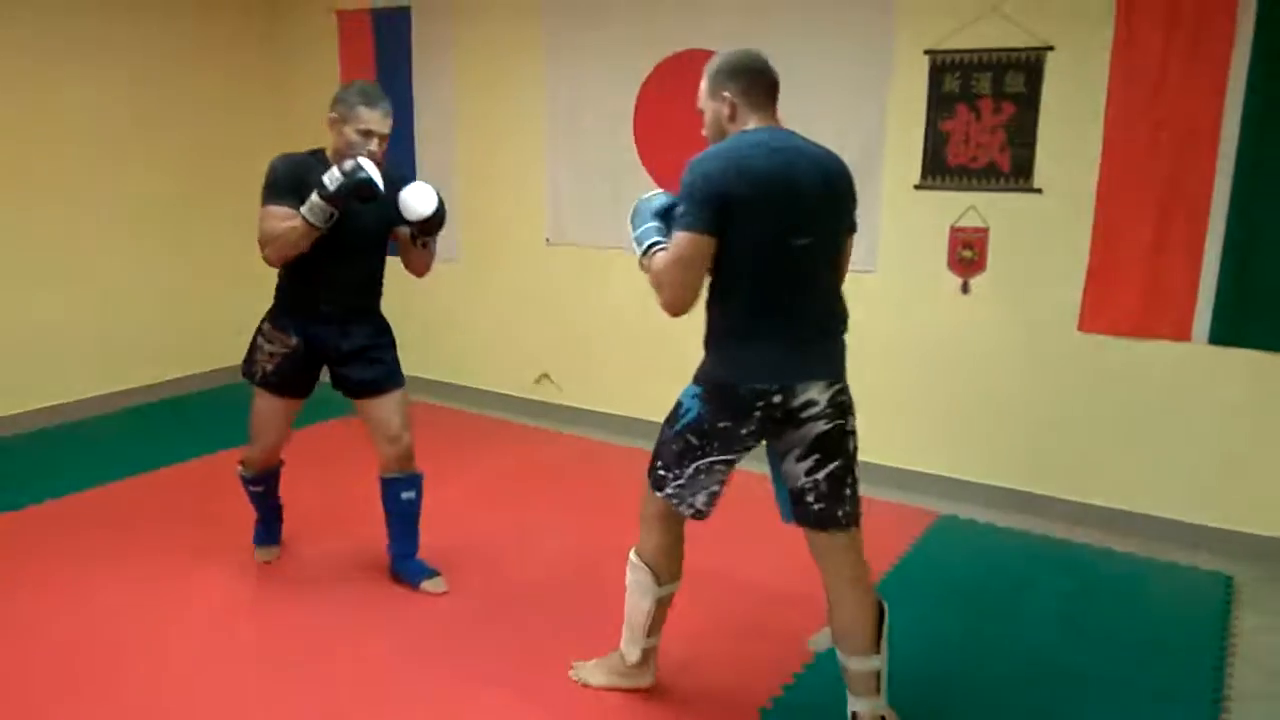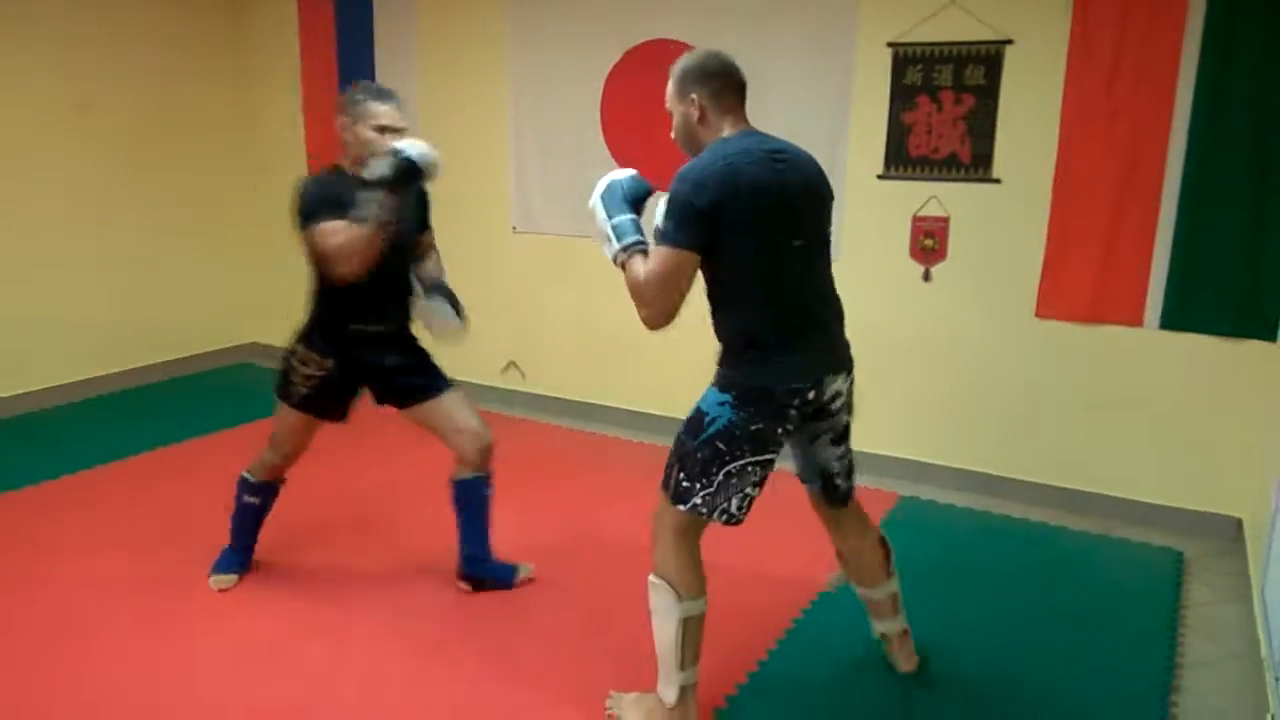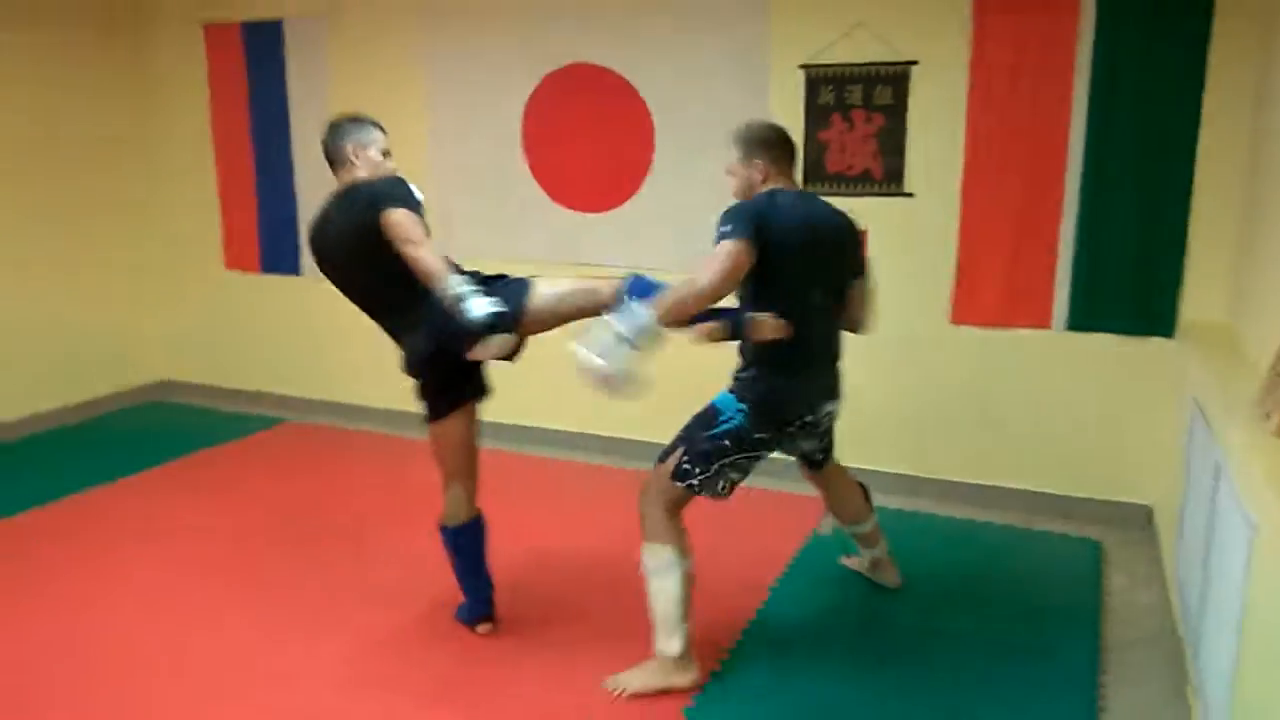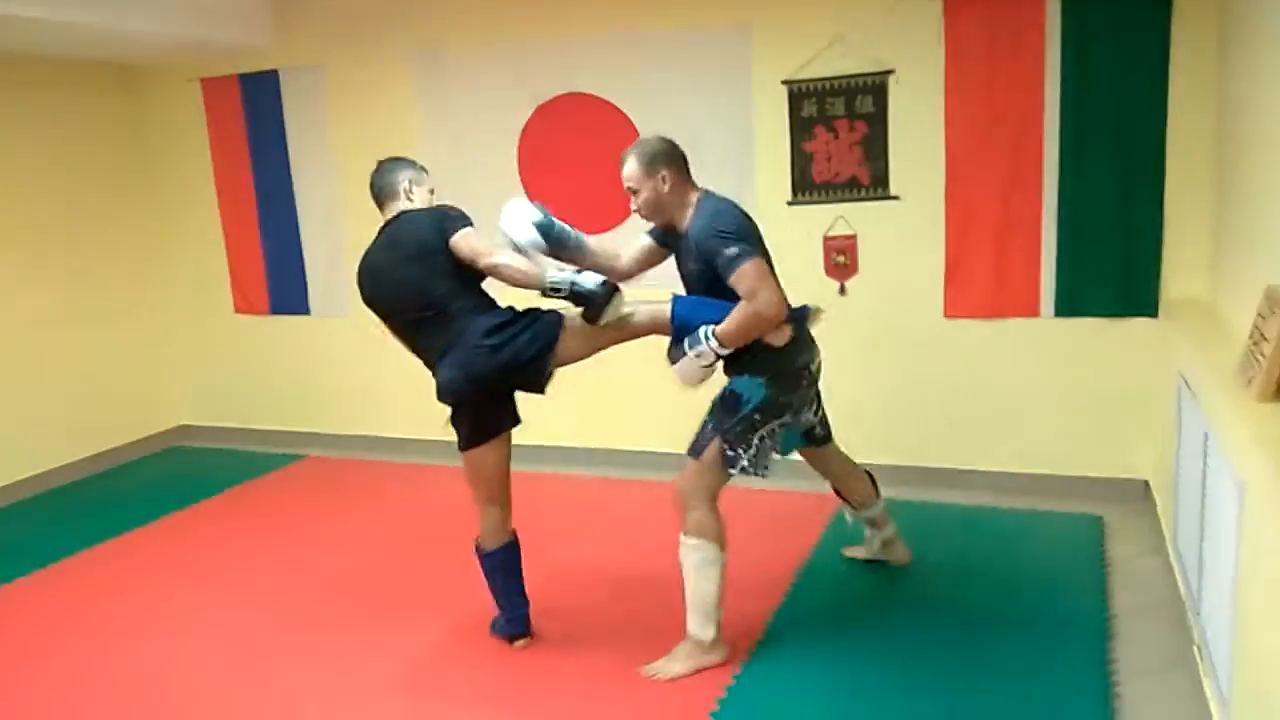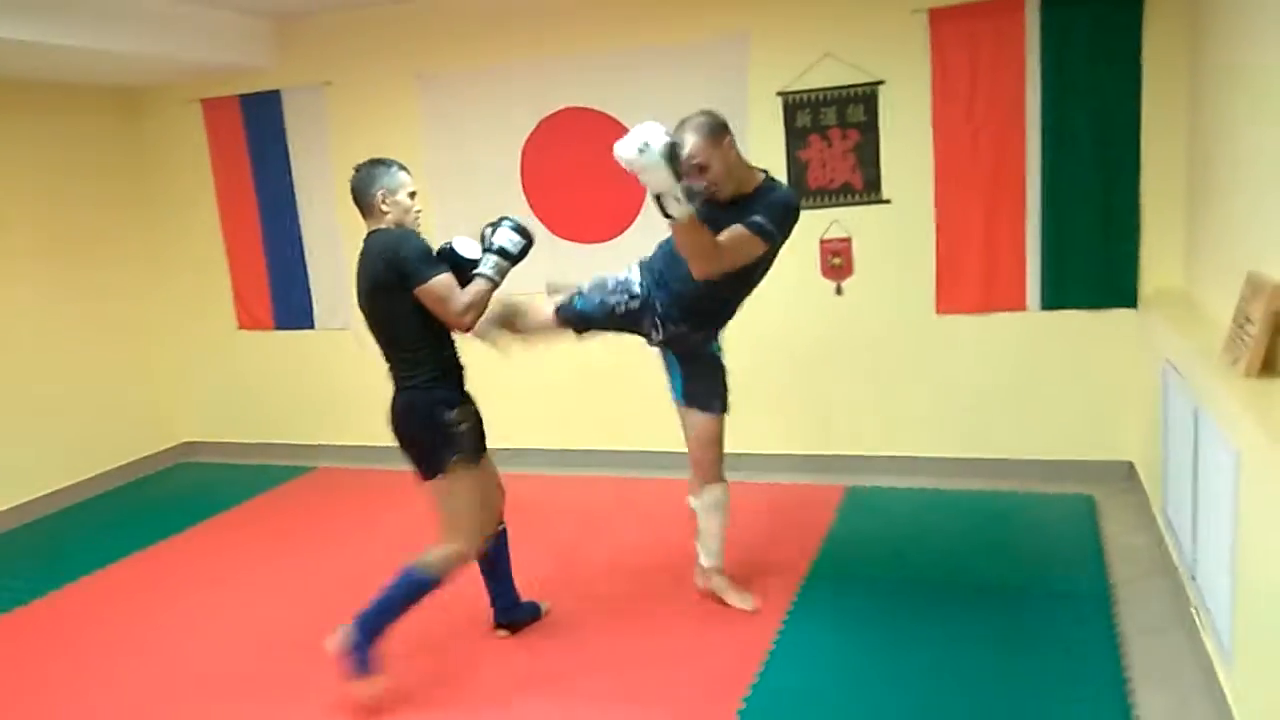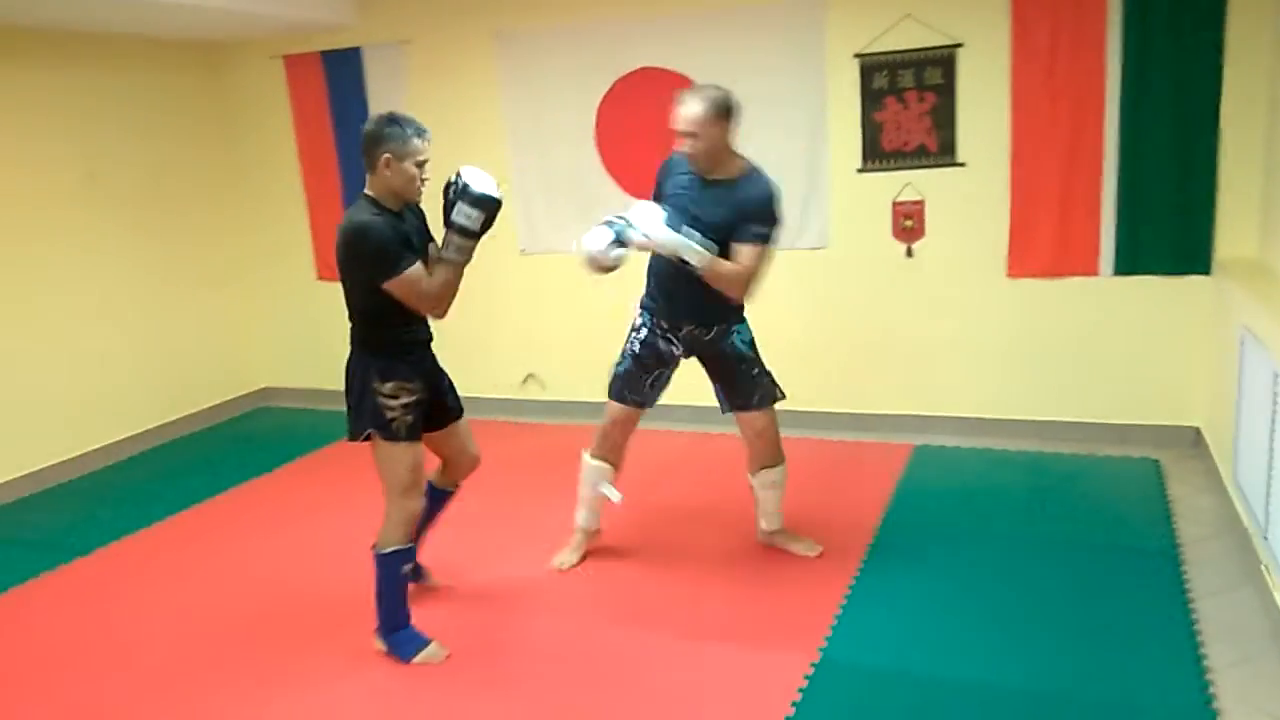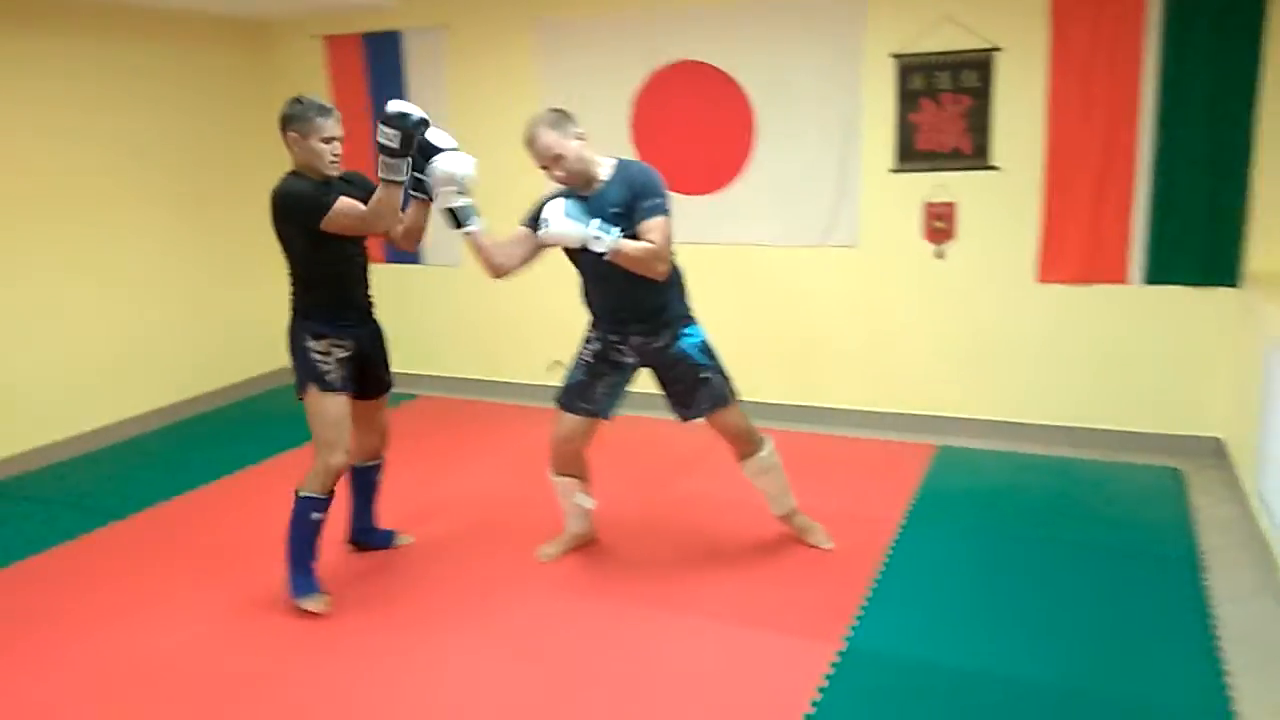
dt=0.5s
person 1, frame 1
left shoulder: (714, 168)
right shoulder: (833, 170)
left elbow: (676, 297)
left wrist: (651, 233)
left hip: (735, 380)
right hip: (819, 380)
left knee: (661, 510)
right knee: (838, 545)
left ankle: (635, 662)
person 1, frame 2
left shoulder: (700, 180)
right shoulder: (805, 168)
left elbow: (656, 309)
left wrist: (620, 226)
left hip: (755, 385)
right hip: (828, 373)
left knee: (674, 526)
right knee: (838, 507)
right ankle: (896, 638)
person 1, frame 3
left shoulder: (753, 213)
right shoulder: (843, 226)
left elbow: (712, 284)
right elbow: (853, 316)
left wrist: (633, 322)
left hip: (763, 395)
right hip: (821, 390)
left knee: (657, 498)
right knee: (823, 470)
left ankle: (672, 657)
right ankle: (877, 560)
person 1, frame 4
left shoulder: (715, 224)
right shoulder: (680, 220)
left elbow: (769, 305)
right elbow: (622, 264)
left wrist: (706, 345)
right wrist: (556, 237)
left hip: (768, 373)
right hip: (790, 362)
left knee: (694, 489)
right knee: (822, 453)
left ankle: (705, 640)
right ankle: (887, 542)
person 1, frame 5
left shoulder: (777, 203)
right shoulder: (703, 181)
left elbow: (707, 263)
left wrist: (669, 192)
left hip: (693, 331)
right hip: (646, 288)
left knee: (706, 452)
right knee: (542, 317)
left ankle: (711, 570)
right ankle: (492, 316)
person 1, frame 6
left shoulder: (756, 193)
right shoulder: (676, 168)
left elbow: (739, 287)
left wrist: (681, 246)
right wrist: (619, 230)
left hip: (719, 329)
right hip: (659, 316)
left knee: (762, 431)
right knee: (612, 427)
left ankle: (772, 528)
right ankle: (584, 530)
person 1, frame 7
left shoulder: (638, 179)
right shoulder: (554, 206)
left elbow: (657, 262)
right elbow: (500, 263)
left wrist: (591, 236)
right wrist: (459, 212)
left hip: (668, 329)
right hip: (608, 335)
left knee: (736, 429)
right knee: (564, 440)
left ankle: (791, 515)
right ankle: (578, 528)
person 2, frame 1
left shoulder: (389, 185)
right shoulder: (291, 171)
left elbow: (418, 266)
right elbow: (273, 251)
left wrist: (427, 231)
right wrist: (327, 200)
left hip: (363, 329)
right hip: (294, 326)
left knee: (399, 446)
right knee: (263, 450)
left ankle: (405, 558)
right ankle: (268, 524)
person 2, frame 2
left shoulder: (410, 187)
right shoulder: (322, 191)
left elbow: (424, 253)
right elbow: (347, 265)
left wrist: (435, 286)
right wrist: (381, 199)
left hip: (395, 345)
right hip: (331, 346)
left knee: (476, 443)
right knee: (275, 461)
left ankle: (478, 565)
right ankle: (237, 551)
person 2, frame 3
left shoulder: (320, 233)
right shoulder: (380, 193)
right elbow: (414, 246)
right wrist: (470, 300)
left hip: (425, 348)
right hip: (463, 314)
left knee: (457, 484)
right knee: (608, 291)
left ankle: (477, 605)
right ankle: (730, 320)
person 2, frame 4
left shoulder: (369, 270)
right shoulder: (435, 220)
right elbow: (491, 258)
right wrist: (572, 283)
left hip: (459, 377)
right hip: (500, 339)
left knee: (491, 506)
right knee: (645, 316)
left ankle: (513, 619)
person 2, frame 5
left shoulder: (382, 254)
right shoulder: (402, 247)
right elbow: (460, 314)
left wrist: (463, 265)
right wrist: (495, 261)
left hip: (434, 398)
right hip: (433, 405)
left knee: (491, 500)
right knee: (465, 542)
left ankle: (509, 609)
right ankle: (361, 636)
person 2, frame 6
left shoulder: (406, 212)
right shoulder: (368, 230)
left elbow: (430, 277)
right elbow: (435, 303)
left wrist: (460, 230)
right wrist: (462, 236)
left hip: (418, 363)
right hip: (384, 377)
left knee: (463, 459)
right knee: (405, 505)
left ankle: (406, 558)
right ankle: (393, 630)
person 2, frame 7
left shoulder: (352, 184)
right shoulder: (293, 194)
left elbow: (405, 237)
right elbow: (375, 222)
left wrist: (422, 180)
right wrist: (394, 159)
left hip: (360, 327)
right hip: (320, 336)
left knee: (374, 437)
right knee: (333, 457)
left ankle: (363, 529)
right ankle: (300, 573)
